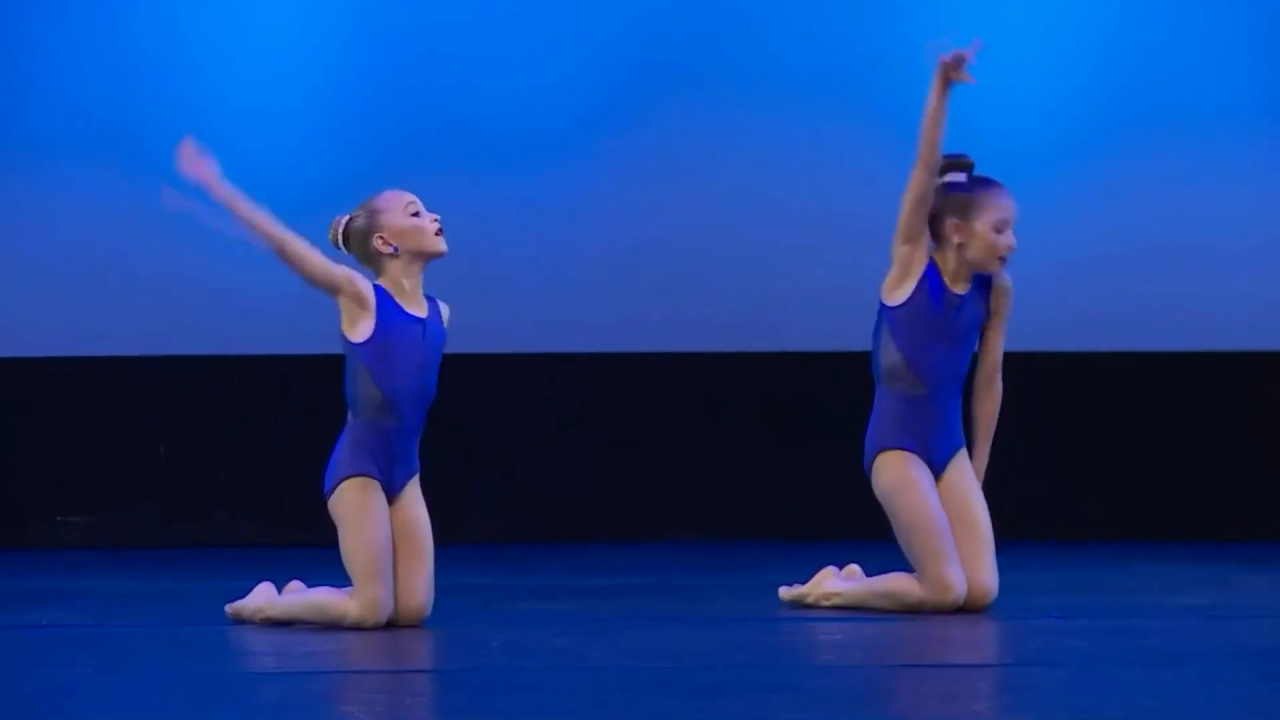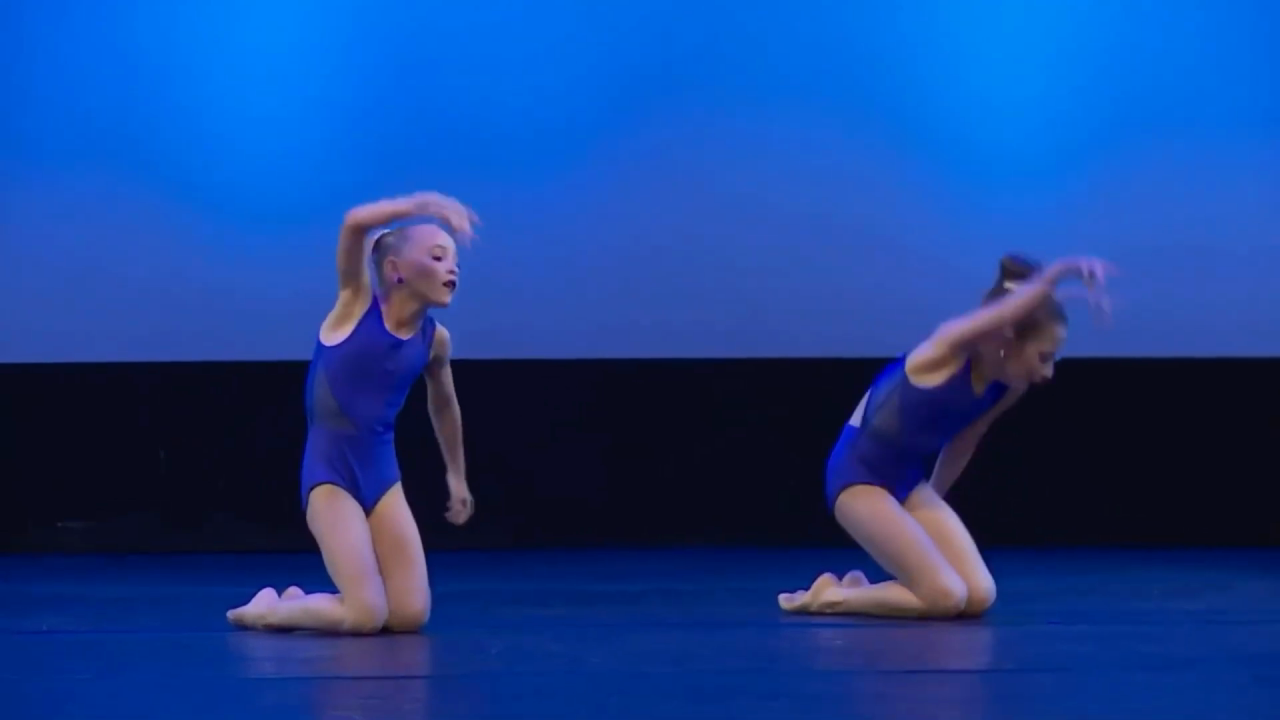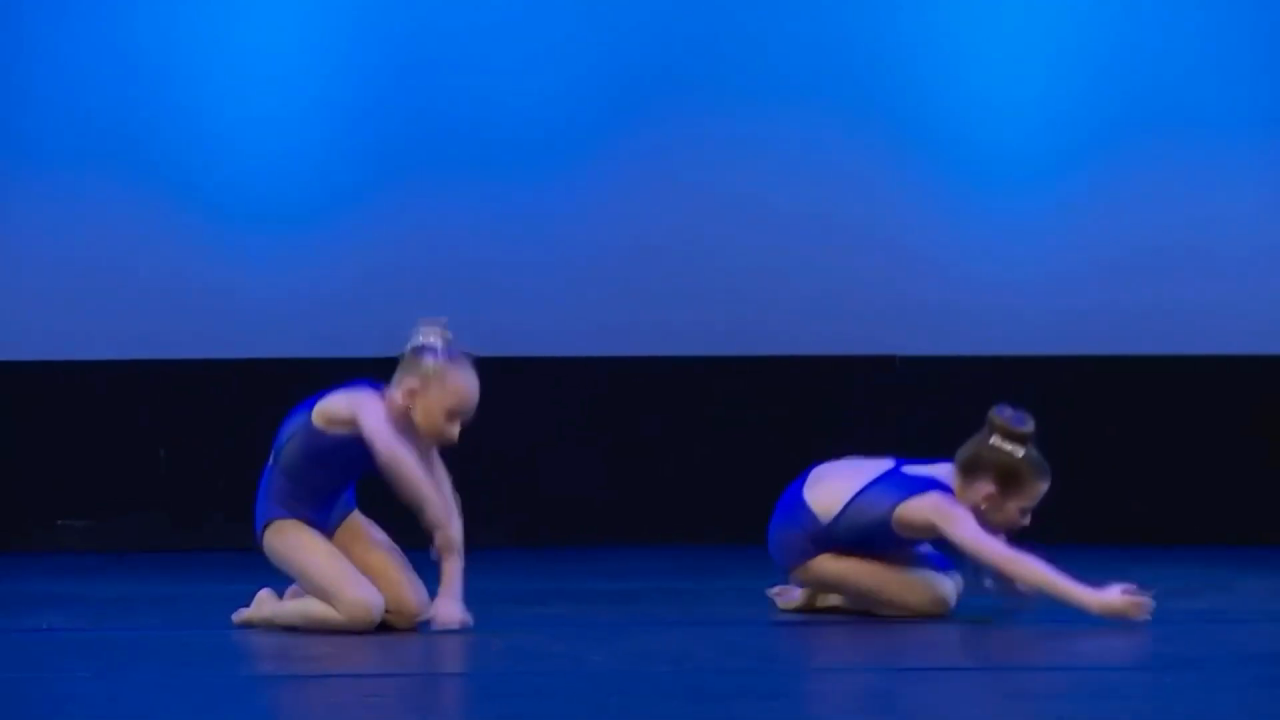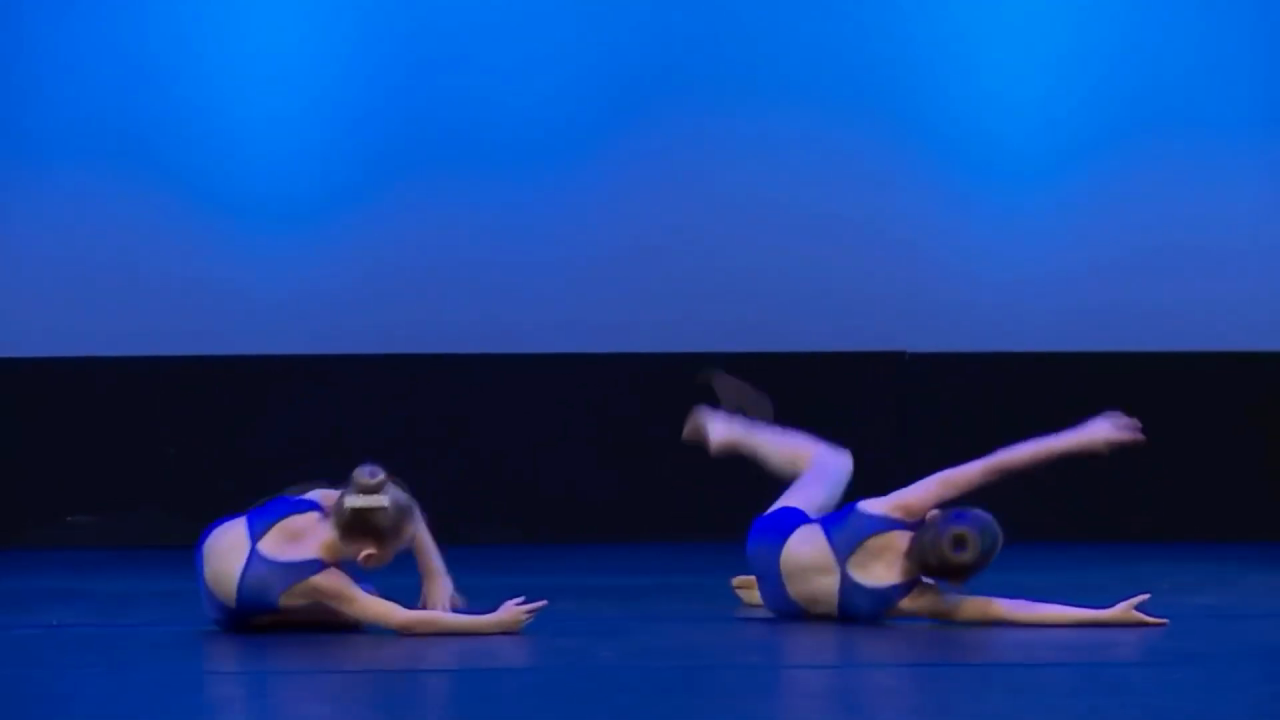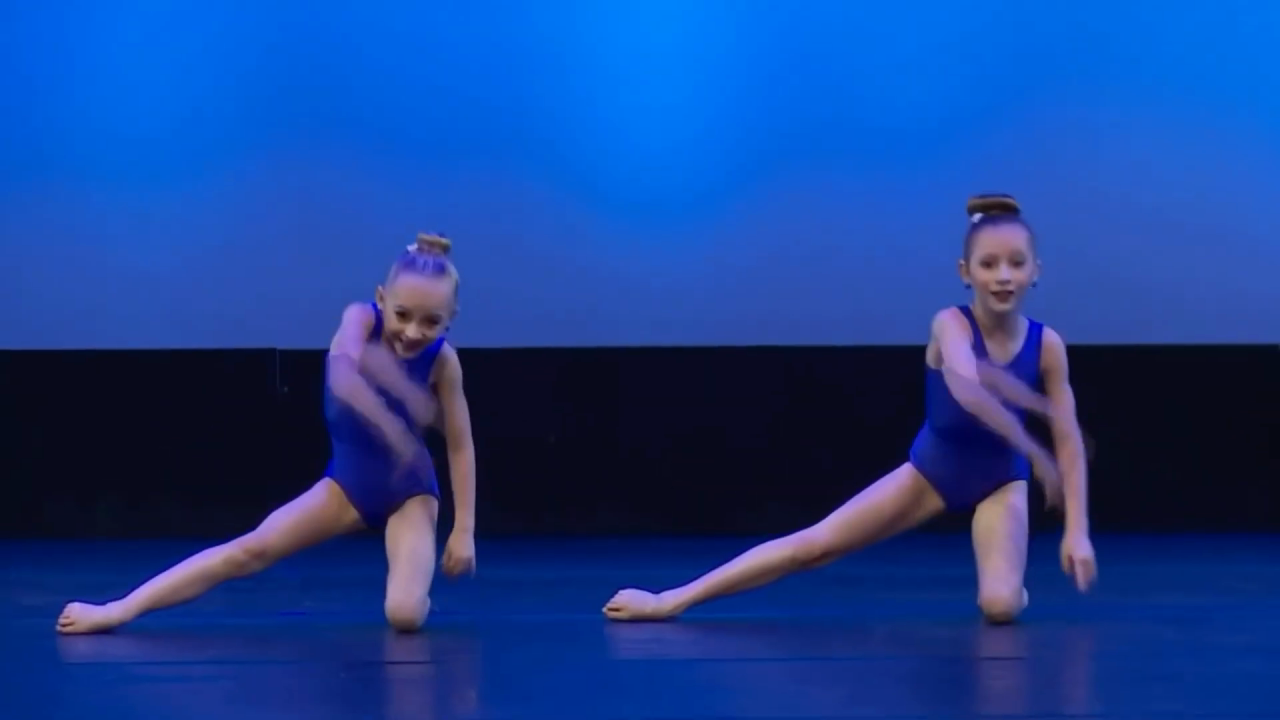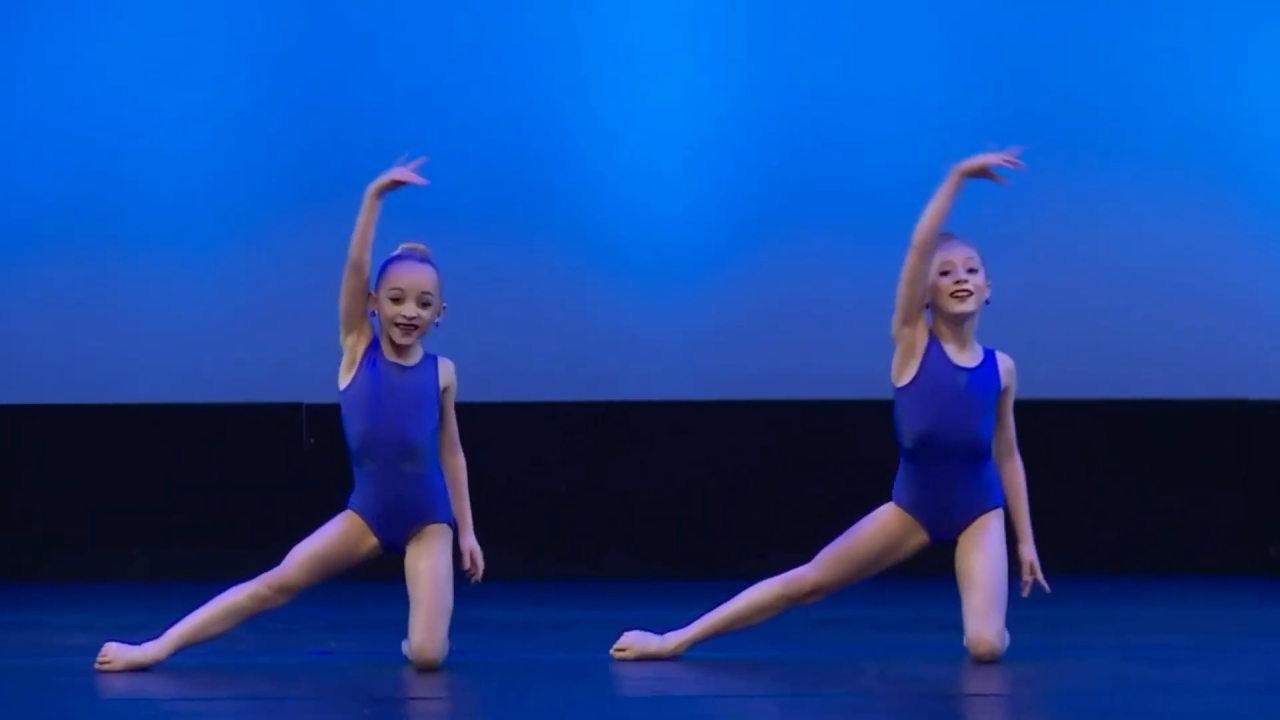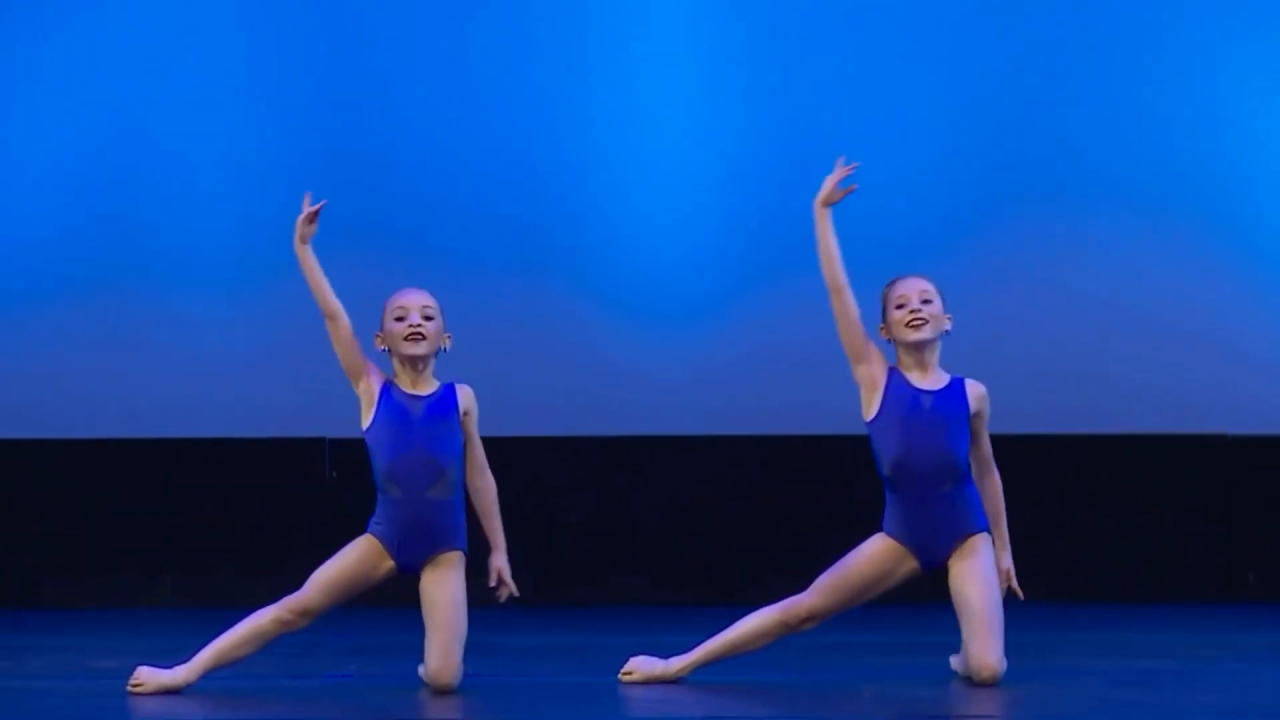
dt=0.7s
person 1, frame 1
left shoulder: (996, 291)
right shoulder: (911, 263)
left elbow: (989, 381)
right elbow: (926, 170)
left wrist: (978, 466)
right wrist: (941, 87)
left hip: (949, 446)
right hip: (896, 443)
left knee: (981, 592)
right knee: (946, 592)
left ankle: (857, 582)
right ankle: (831, 589)
person 1, frame 2
left shoulder: (1008, 387)
right shoulder: (949, 349)
right elbow: (1014, 306)
left wrist: (931, 505)
left hip: (908, 480)
right hip: (858, 476)
left knee: (980, 596)
right knee: (948, 597)
left ankle: (862, 590)
right ankle: (832, 596)
person 1, frame 3
left shoulder: (959, 482)
right shoulder: (939, 508)
left elbow: (993, 539)
right elbow: (1009, 562)
right wrist: (1092, 598)
right hip: (801, 538)
left knee: (947, 585)
right knee: (937, 597)
left ankle: (824, 580)
right ankle: (820, 595)
person 1, frame 4
left shoulder: (891, 513)
right shoulder: (908, 599)
left elbow: (981, 469)
right elbow: (1004, 611)
left wrist: (1076, 438)
right wrist: (1104, 617)
left hip: (776, 532)
right hip: (788, 600)
left knee: (836, 461)
left ankle: (728, 432)
person 1, frame 5
left shoulder: (1047, 344)
right shoulder: (949, 325)
left elbow: (1069, 441)
right elbow: (966, 387)
left wrist: (1077, 530)
right wrist: (1030, 445)
left hip: (1000, 481)
right hip: (931, 468)
left knee: (1002, 605)
right knee: (815, 544)
left ankle: (1008, 582)
right ankle: (671, 600)
person 1, frame 6
left shoulder: (1001, 367)
right shoulder: (911, 341)
left elbow: (1007, 455)
right elbow: (921, 244)
left wrist: (1026, 539)
right wrist: (958, 175)
left hip: (980, 513)
right hip: (912, 508)
left knee: (987, 645)
right knee: (806, 581)
left ankle: (987, 624)
right ankle: (676, 639)
person 1, frame 7
left shoulder: (971, 393)
right shoulder: (875, 378)
left elbow: (985, 471)
right elbow: (837, 290)
left wrist: (1003, 548)
right wrist: (821, 211)
left hip: (966, 537)
right hip: (901, 537)
left knee: (988, 668)
right knee: (801, 610)
left ankle: (963, 657)
person 2, frame 1
left shoulder: (439, 314)
right shoulder: (360, 293)
right elbow: (280, 238)
right wrist: (212, 181)
left hip: (404, 474)
right hip: (357, 468)
left knee: (414, 610)
right knee: (376, 610)
left ankle: (304, 597)
right ankle: (270, 602)
person 2, frame 2
left shoulder: (435, 340)
right shoulder: (356, 304)
left elbow: (444, 408)
right elbow: (353, 224)
left wrist: (457, 476)
right wrist: (425, 203)
left hip: (382, 473)
right hip: (330, 472)
left knee: (411, 616)
right knee: (366, 617)
left ankle: (298, 602)
right ankle: (267, 610)
person 2, frame 3
left shoulder: (414, 428)
right shoulder: (364, 405)
left elbow: (446, 503)
right elbow: (390, 453)
left wrist: (451, 591)
right wrist: (442, 522)
left hip: (336, 513)
right hip: (284, 516)
left knee: (409, 612)
right knee: (363, 609)
left ankle: (305, 595)
right ankle: (269, 609)
person 2, frame 4
left shoulder: (324, 502)
right shoulder: (318, 580)
left elbow: (406, 521)
right elbow: (405, 622)
left wrist: (437, 578)
right wrist: (493, 621)
right hip: (234, 612)
right knee: (355, 611)
person 2, frame 5
left shoulder: (443, 360)
right shoulder: (359, 318)
left elbow: (461, 447)
right elbow: (344, 377)
left wrist: (464, 530)
right wrist: (392, 428)
left hip: (410, 491)
right hip: (347, 482)
left knee: (406, 615)
right knee: (251, 550)
left ankle: (413, 592)
right ankle: (120, 609)
person 2, frame 6
left shoulder: (441, 371)
right shoulder: (357, 349)
left elbow: (451, 452)
right elbow: (355, 267)
left wrist: (466, 529)
right wrist: (376, 194)
left hip: (429, 521)
right hip: (366, 513)
left knee: (427, 654)
right knee: (277, 583)
left ankle: (420, 631)
right ankle: (156, 647)
person 2, frame 7
left shoulder: (461, 398)
right shoulder: (371, 389)
left elbow: (478, 476)
right elbow: (334, 317)
left wrist: (498, 548)
right wrist: (303, 247)
left hip: (444, 548)
right hip: (385, 538)
left knee: (444, 678)
right knee: (297, 607)
left ankle: (431, 659)
right ankle: (185, 672)
